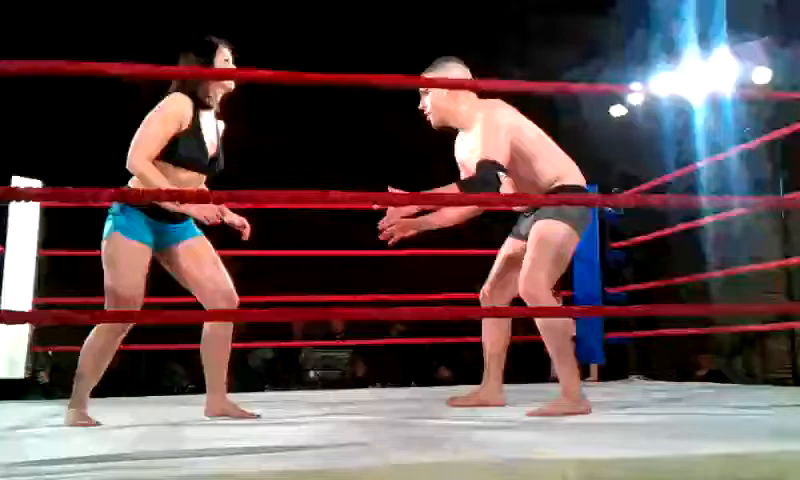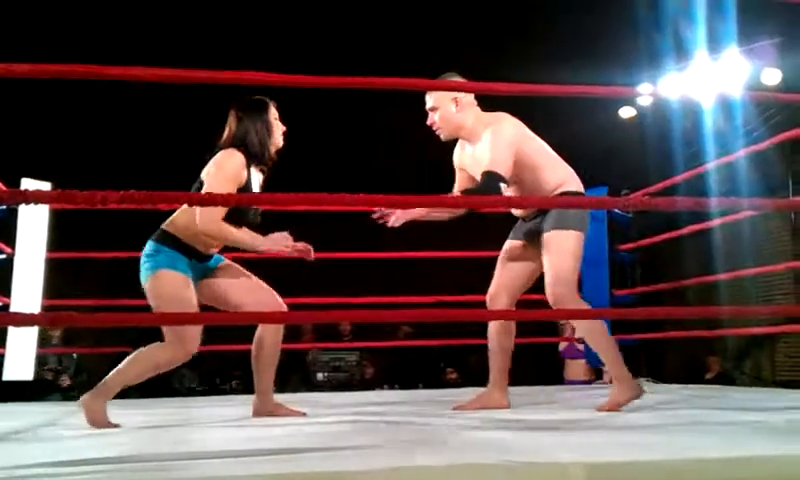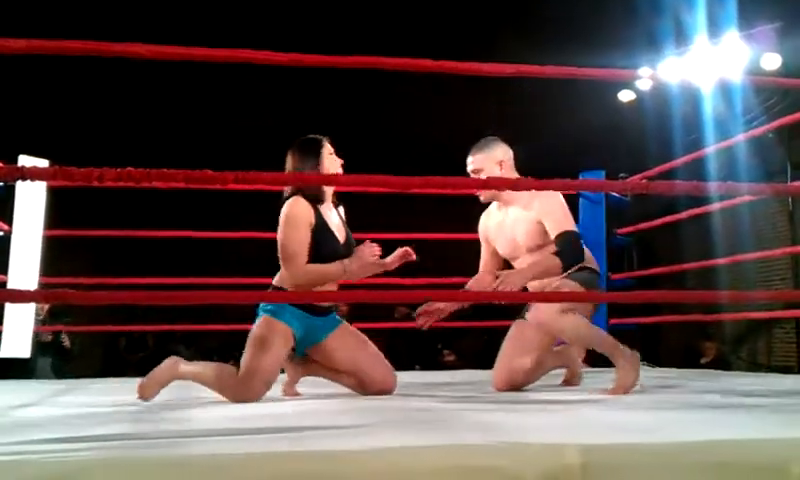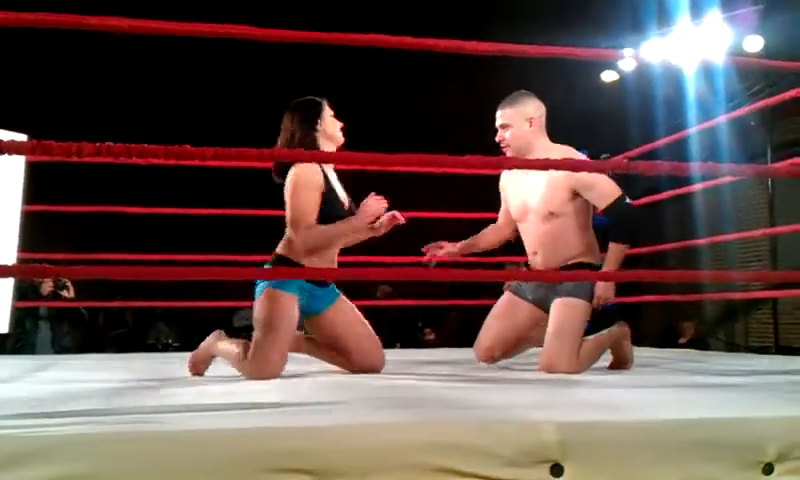
dt=1s
person 1, frame 1
left shoulder: (217, 124)
right shoulder: (178, 105)
right elbow: (136, 161)
left wrist: (225, 214)
right wrist: (185, 203)
left hip: (178, 226)
right hip: (135, 216)
left knee: (225, 299)
right knee: (122, 315)
left ankle: (217, 399)
right ankle: (76, 405)
person 1, frame 2
left shoulder: (257, 172)
right shoulder: (233, 159)
right elbow: (205, 223)
left wrist: (282, 249)
right wrist: (261, 242)
left hip: (205, 261)
right hip: (169, 255)
left knee: (276, 310)
right knee: (186, 342)
left ankle: (264, 401)
right ankle: (99, 395)
person 1, frame 3
left shoulder: (336, 210)
right shoulder: (299, 207)
right elbow: (296, 274)
left wrist: (385, 264)
right wrist: (351, 263)
left hip: (323, 318)
right hip: (284, 311)
left knee: (383, 383)
right knee: (245, 389)
left ankle: (299, 366)
right ankle: (180, 368)
person 1, frame 4
left shoulder: (328, 171)
right shoulder: (306, 171)
right elbow: (306, 238)
left wrist: (375, 227)
right wrist: (358, 219)
left hip: (321, 286)
right hip: (285, 279)
left knee: (372, 361)
right knee: (265, 369)
left ankle: (290, 342)
right ankle: (218, 345)
person 2, frame 1
left shoulder: (492, 116)
right shoulder: (463, 143)
left elbow: (487, 183)
right elbow: (474, 202)
left wrist: (417, 201)
right wrist: (419, 223)
left hip: (564, 199)
right hip: (532, 212)
left knee: (532, 288)
right knee: (492, 296)
left ankle: (573, 395)
right ankle: (491, 388)
person 2, frame 2
left shoulder: (500, 129)
right shoulder: (463, 152)
left elbow: (490, 192)
right elbow: (460, 204)
left wrist: (423, 206)
right wrist: (416, 212)
left hip: (564, 204)
right hip: (530, 218)
left knee: (560, 295)
right knee: (497, 299)
left ankle: (624, 381)
right ankle: (495, 392)
person 2, frame 3
left shoulder: (543, 199)
right shoulder: (487, 221)
left elbow: (571, 252)
right elbow: (486, 279)
left wrist: (522, 275)
right wrist: (447, 305)
left knee: (542, 316)
right knee: (503, 381)
left ankle: (620, 354)
right ankle: (566, 355)
person 2, frame 4
right shoulder: (509, 177)
left elbow: (623, 214)
right elbow: (506, 228)
right wrist: (459, 247)
right hip: (534, 281)
left knee: (556, 365)
right knee: (485, 352)
left ankle: (615, 335)
right ankle: (551, 331)
